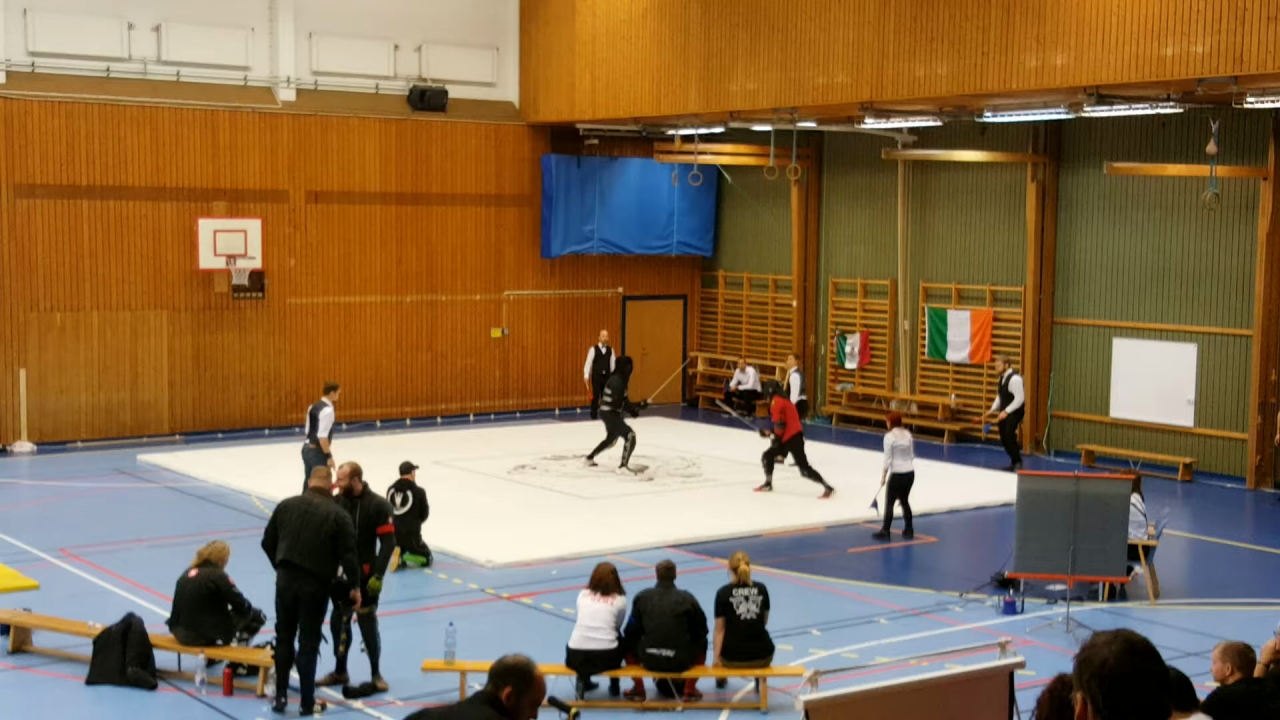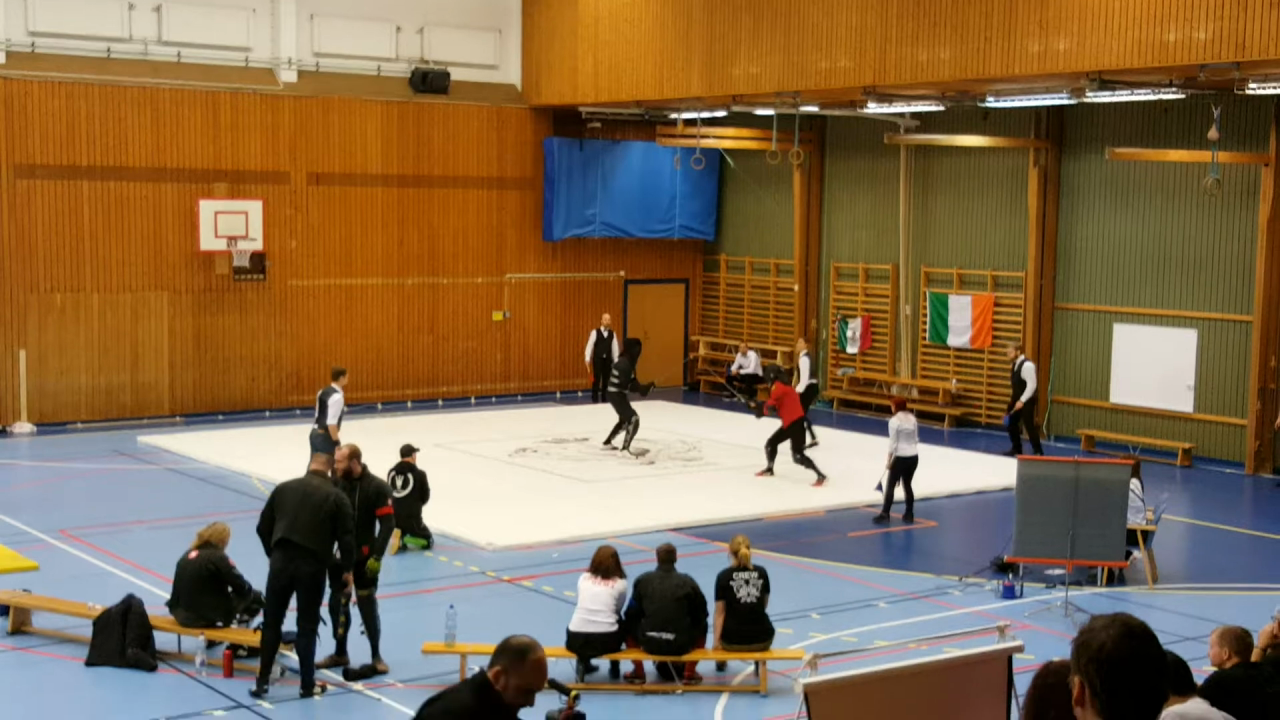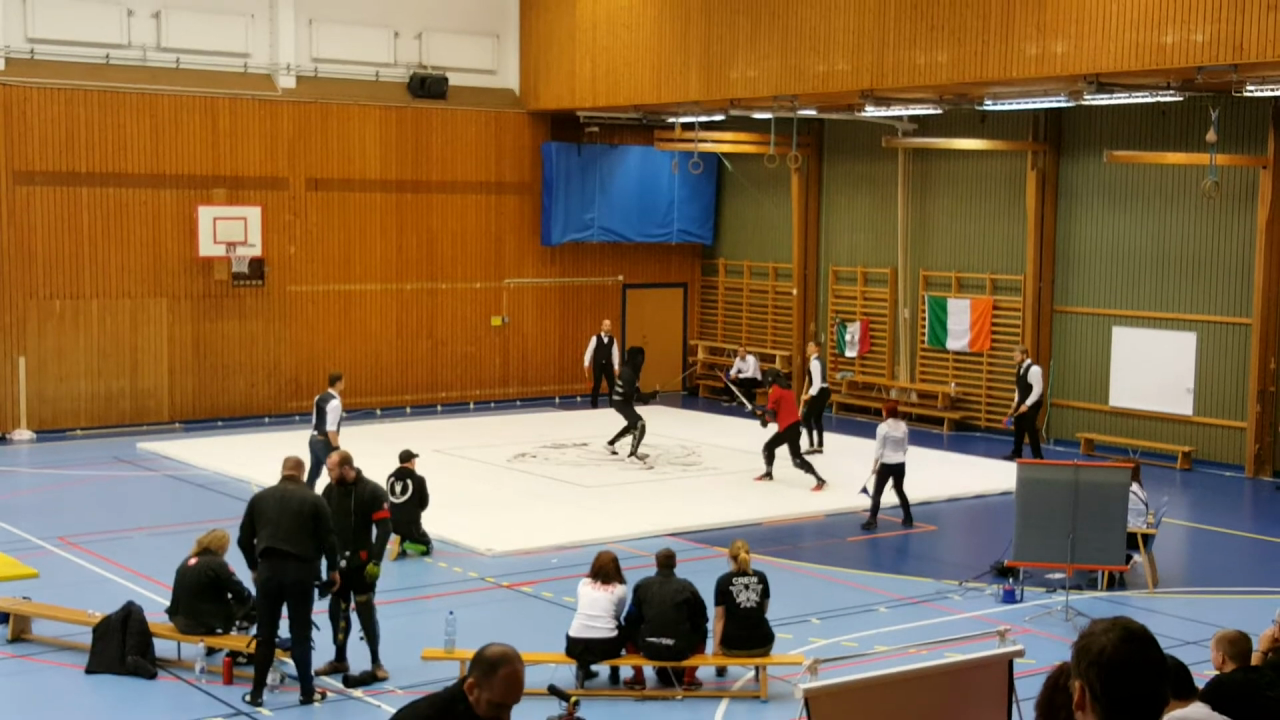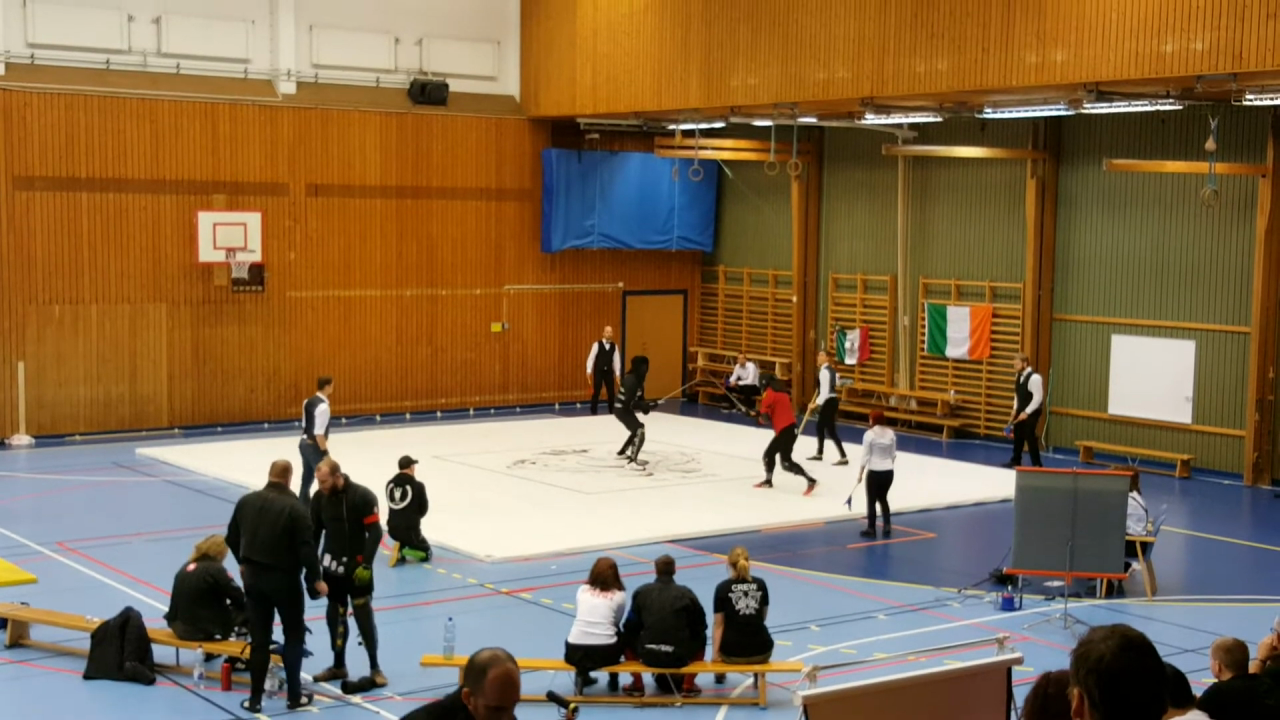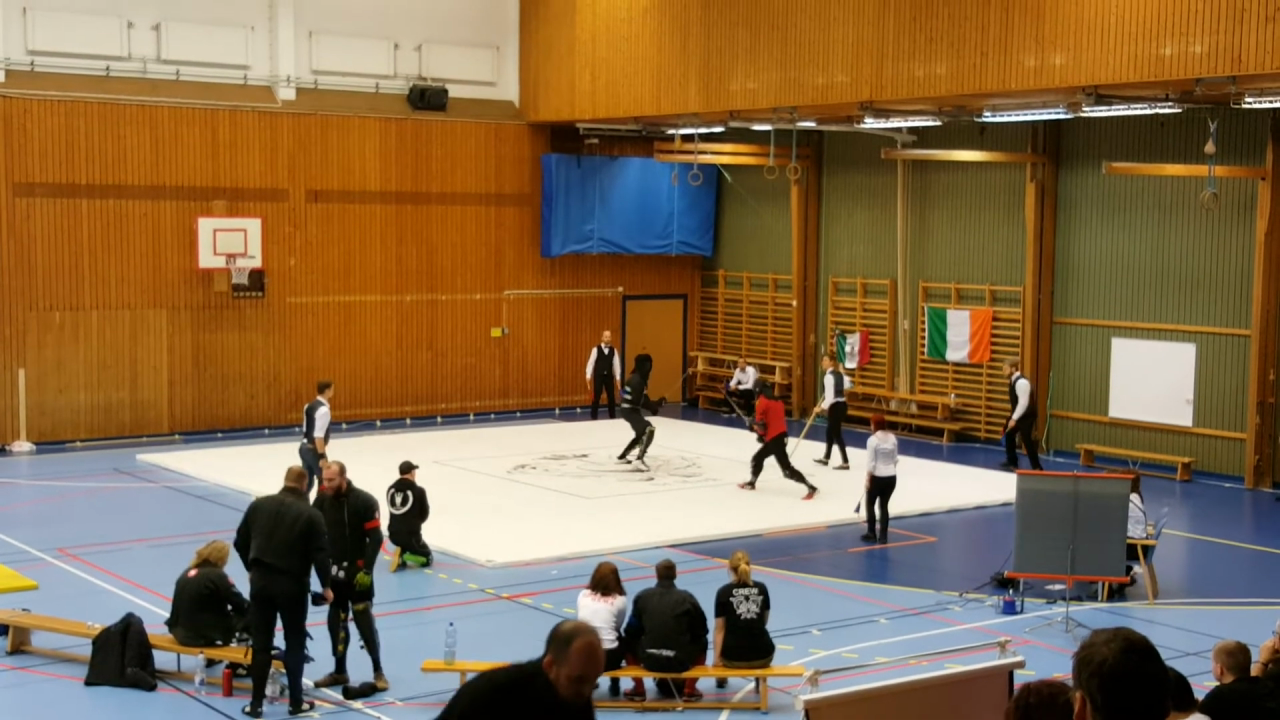
dt=0.4s
person 1, frame 1
left shoulder: (286, 505)
right shoulder: (338, 515)
left elbow: (267, 542)
right elbow: (347, 555)
right wrist: (354, 586)
left hip: (286, 580)
right hip: (315, 585)
left knee: (284, 637)
right knee: (308, 643)
left ankle: (280, 695)
right ankle: (307, 702)
person 1, frame 2
left shoulder: (284, 488)
right shoulder: (336, 497)
left elbow: (263, 527)
right elbow: (346, 537)
right wrist: (347, 569)
left hip: (282, 561)
right hip: (312, 566)
left knee: (272, 622)
right knee: (307, 626)
left ankle: (262, 681)
right ankle: (307, 684)
person 1, frame 3
left shoulder: (260, 498)
right shoulder: (314, 500)
left elbow: (244, 539)
right elbow: (327, 539)
left wrist: (254, 568)
right wrist: (333, 570)
left hip: (269, 570)
right hip: (300, 572)
left knee: (266, 634)
right knee: (301, 633)
left ankle: (257, 692)
right ankle: (307, 691)
person 1, frame 4
left shoulder: (246, 502)
right shoulder: (295, 509)
left elbow: (231, 538)
right elbow: (306, 548)
left wrist: (244, 563)
right wrist: (316, 580)
left hip: (254, 577)
right hip: (285, 579)
left knee: (259, 639)
right knee: (294, 636)
left ankle: (255, 698)
right ankle: (294, 696)
person 1, frame 5
left shoulder: (259, 505)
right shoulder: (311, 515)
left elbow: (240, 542)
right elbow: (320, 555)
left wrist: (252, 569)
right wrist: (326, 587)
left hip: (261, 580)
right hip: (292, 584)
left knee: (261, 643)
right knee: (295, 643)
person 2, frame 1
left shoulder: (378, 505)
right shoulder: (336, 502)
left elbow: (388, 543)
left wrist: (378, 575)
left hip: (364, 575)
left knee: (368, 624)
right knee: (339, 622)
left ankle: (376, 674)
right ankle: (340, 671)
person 2, frame 2
left shoulder: (378, 487)
right shoulder: (335, 484)
left elbow: (387, 524)
left wrist: (377, 557)
left hip: (363, 557)
left knee: (367, 606)
right knee: (337, 604)
left ankle: (376, 656)
right ankle: (340, 654)
person 2, frame 3
left shoulder: (373, 492)
right shoulder: (331, 490)
left elbow: (384, 528)
left wrist: (376, 561)
left hip: (361, 562)
right hip: (336, 561)
left knee: (366, 612)
right knee: (338, 610)
left ankle: (376, 662)
right ankle: (340, 660)
person 2, frame 4
left shoulder: (363, 496)
right shoulder: (320, 498)
left elbow: (375, 533)
right elbow: (313, 532)
left wrist: (366, 565)
left hip: (357, 566)
right hip: (331, 566)
left knee: (364, 616)
right knee: (335, 615)
left ankle: (375, 668)
right ankle: (338, 666)
person 2, frame 5
left shoulder: (365, 501)
right shoulder: (322, 501)
left elbow: (375, 538)
left wrist: (367, 570)
left hip: (357, 571)
right hip: (332, 570)
left knee: (364, 619)
right knee: (336, 621)
left ankle: (377, 671)
right ankle: (340, 672)
